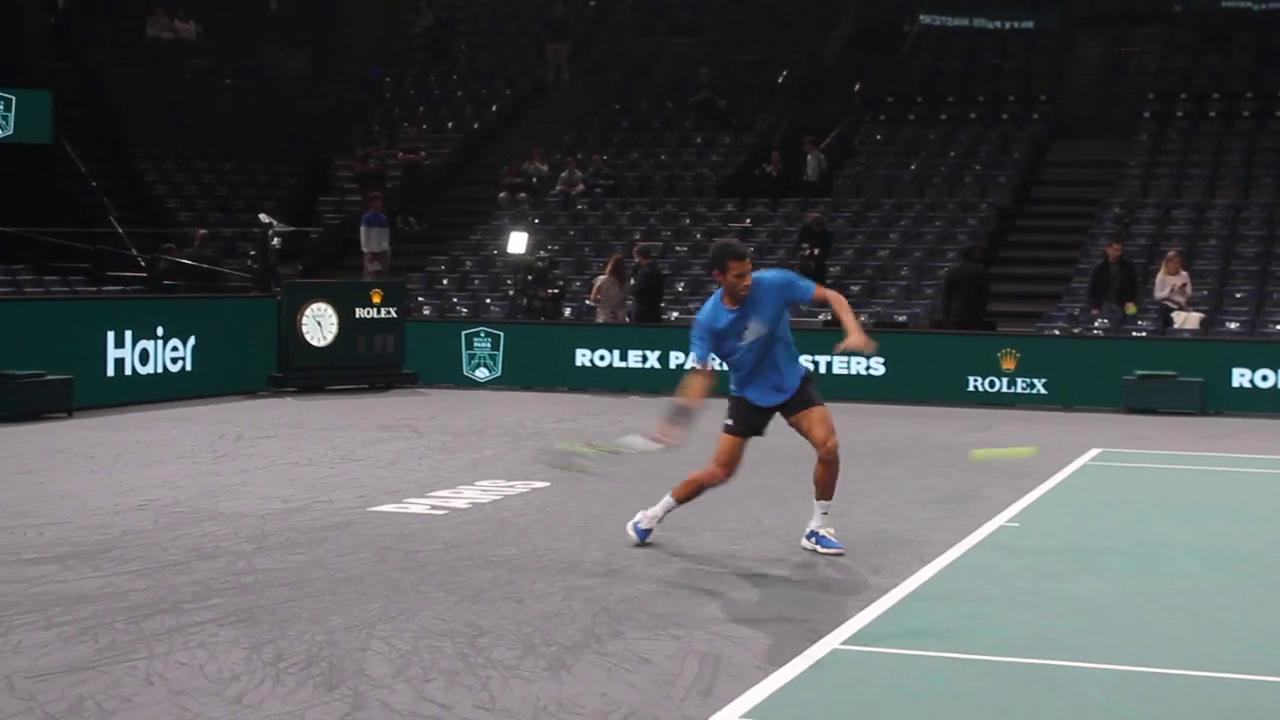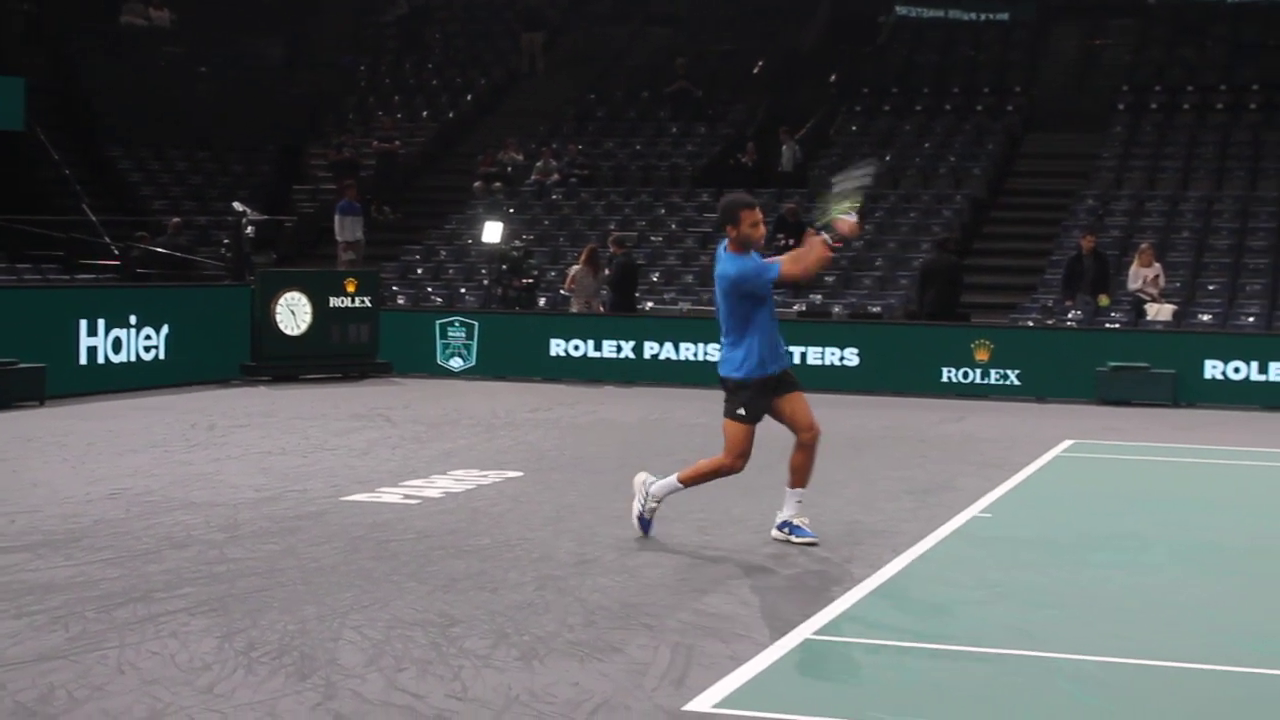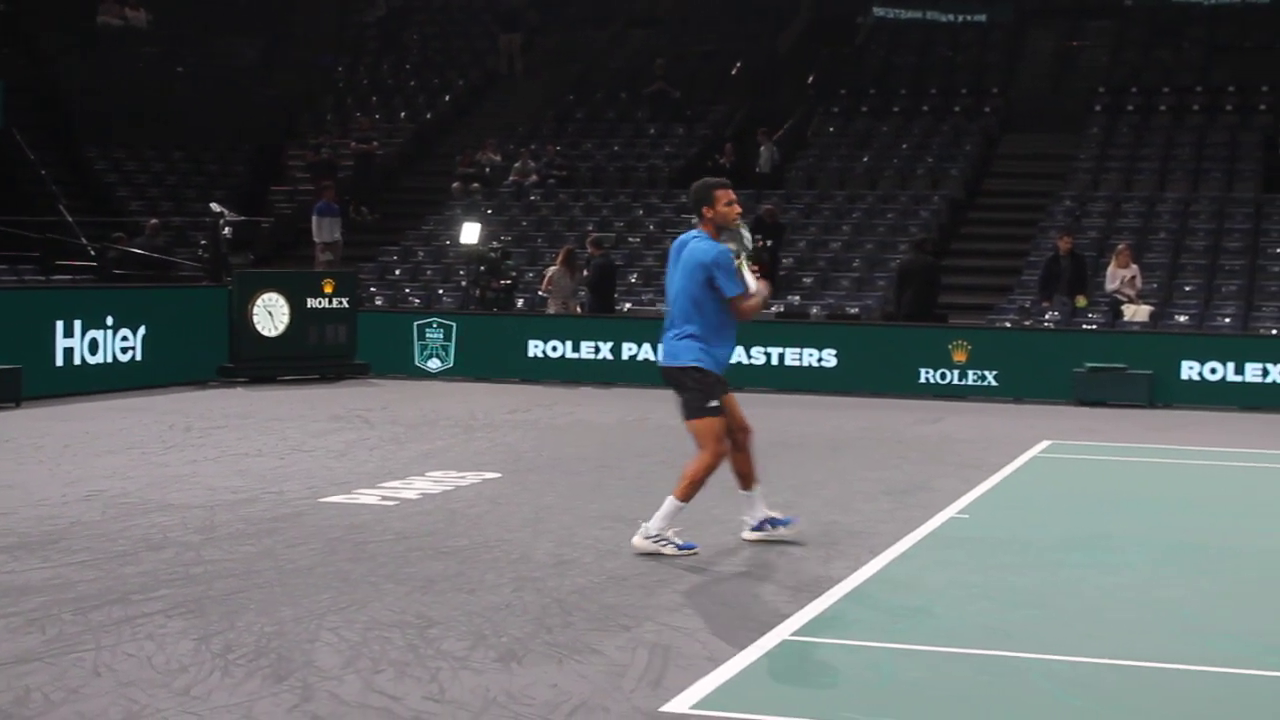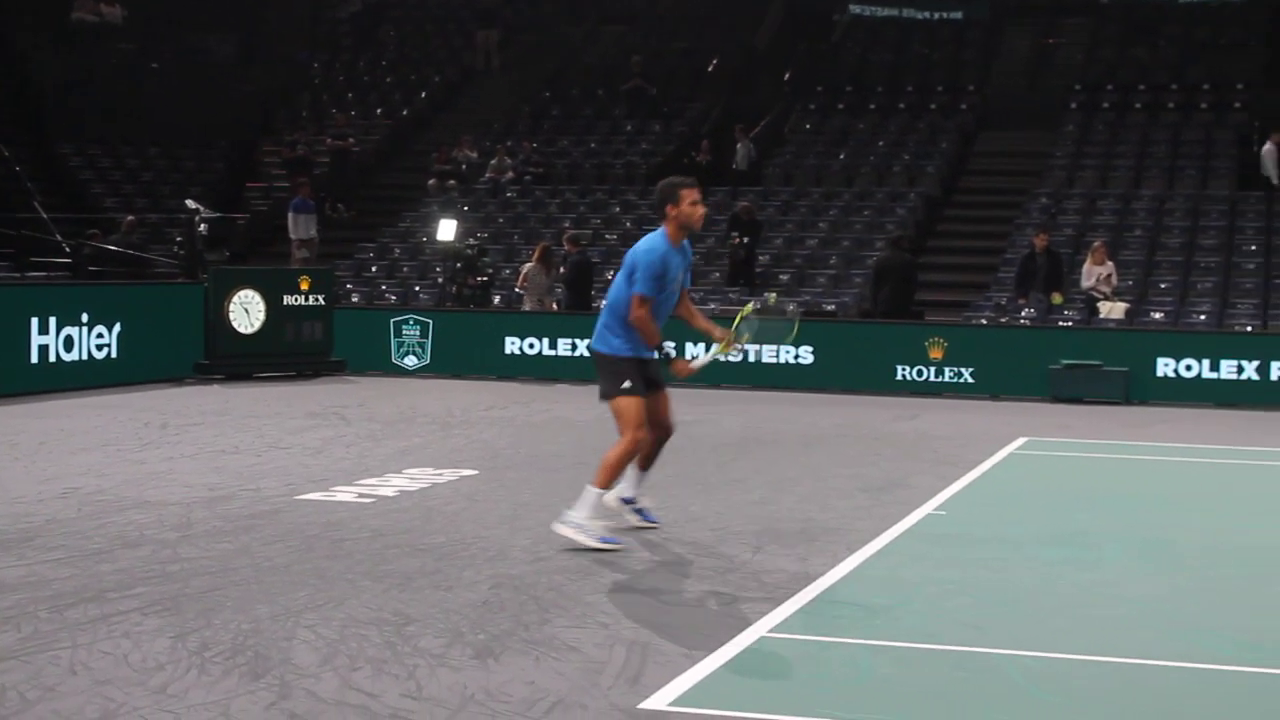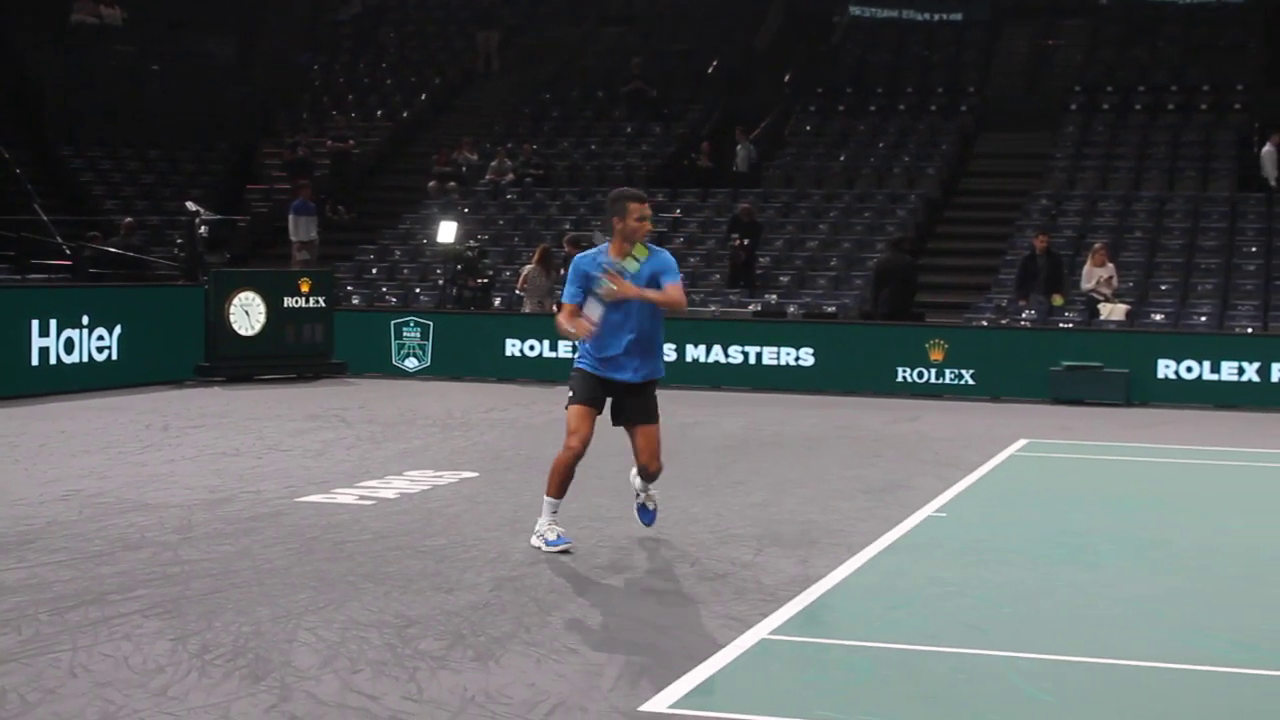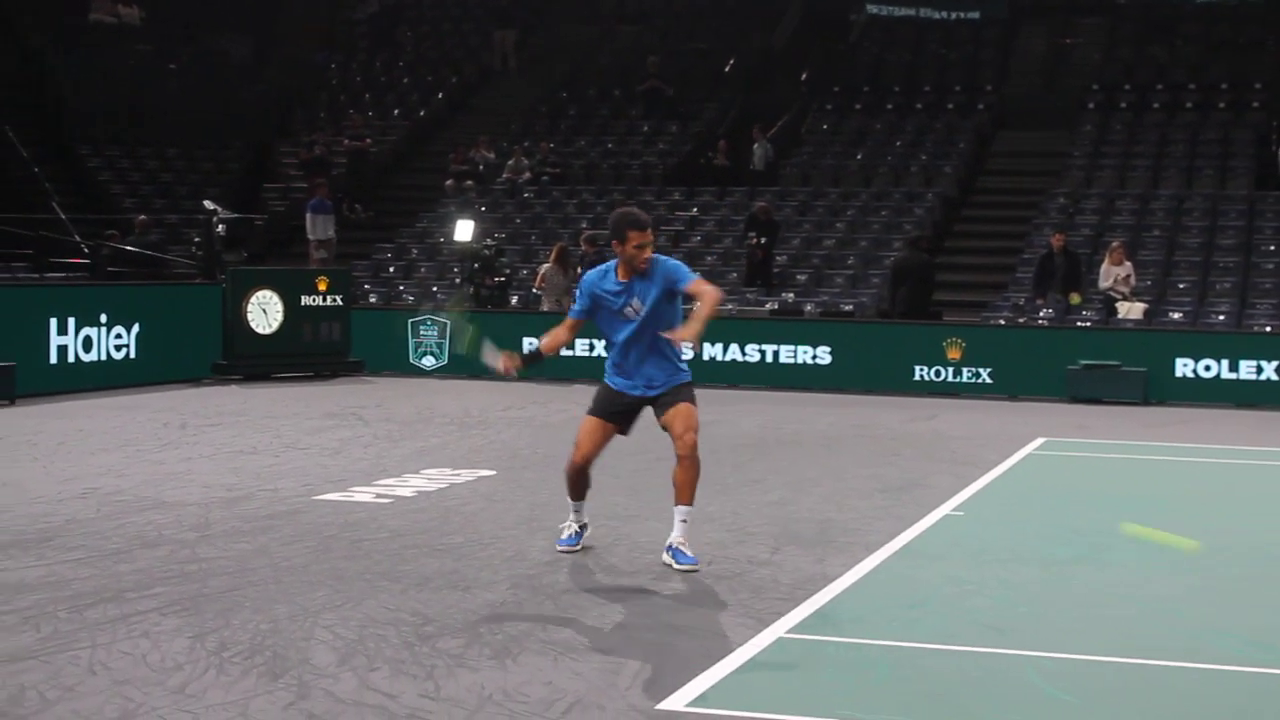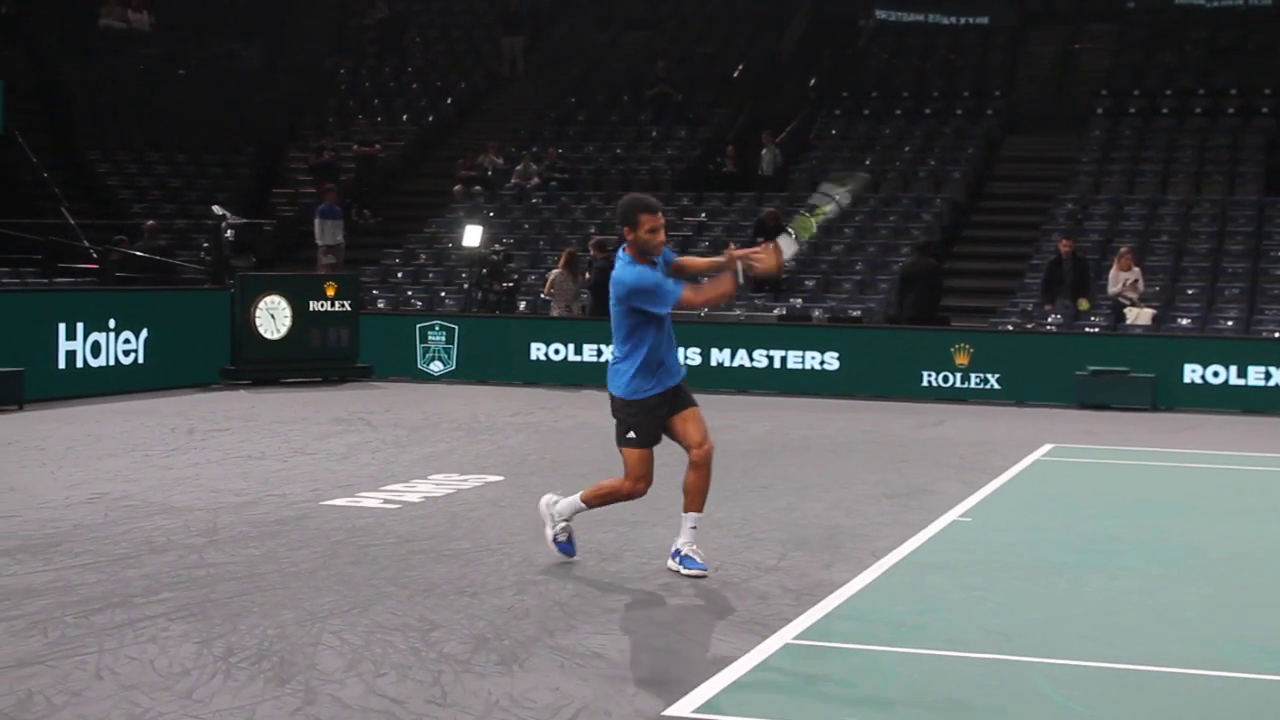
dt=0.3s
person 1, frame 1
left shoulder: (777, 282)
right shoulder: (709, 319)
left elbow: (832, 297)
right elbow: (702, 375)
left wrist: (854, 332)
right wrist: (679, 417)
left hip: (793, 383)
right hip: (749, 394)
left knee: (828, 448)
right knee: (718, 473)
left ankle: (817, 529)
right ankle: (654, 516)
person 1, frame 2
left shoulder: (739, 251)
right shoulder: (737, 270)
left elbow: (781, 266)
right elbow: (801, 272)
left wrist: (811, 246)
right wrist: (819, 246)
left hip: (772, 365)
right hip: (744, 373)
left knee: (809, 434)
right knee: (734, 461)
left ankle: (788, 519)
right ankle: (654, 490)
person 1, frame 3
left shoulder: (684, 243)
right shoulder: (715, 253)
right elbow: (744, 310)
right wrist: (760, 293)
left hip: (693, 358)
right hip: (692, 362)
left knee: (739, 433)
right knee: (713, 452)
left ankle: (758, 518)
right ankle: (654, 531)
person 1, frame 4
left shoulder: (683, 249)
right shoulder: (650, 252)
left elbow: (681, 303)
right elbow: (639, 313)
left wrist: (716, 332)
right wrist: (670, 359)
left hip: (643, 351)
right hip: (617, 349)
left knee: (662, 428)
right knee: (635, 437)
left ankle: (625, 495)
right ankle: (580, 518)
person 1, frame 5
left shoulder: (660, 260)
right shoulder: (584, 263)
left elbow: (678, 301)
right elbow: (565, 317)
left wrist: (639, 292)
right wrist: (573, 327)
left hip: (640, 374)
right hip: (592, 368)
left knee: (651, 465)
right knee: (574, 446)
left ankle: (642, 486)
right ankle: (546, 524)
person 1, frame 6
left shoulder: (668, 269)
right shoulder: (596, 282)
left elbow: (710, 294)
right elbow: (567, 330)
left wrist: (694, 324)
right wrist: (526, 358)
left hip: (669, 381)
right hip: (620, 384)
left knee: (687, 445)
right knee: (579, 460)
left ankle: (678, 540)
right ankle: (577, 520)
person 1, frame 7
left shoulder: (655, 251)
right shoulder: (631, 279)
left elbow: (685, 267)
right elbow: (701, 299)
left wrist: (730, 260)
right wrist: (742, 269)
left hip: (669, 381)
right hip: (634, 389)
left knee: (702, 451)
right knee: (636, 483)
left ankle: (684, 545)
right ankle: (560, 508)
